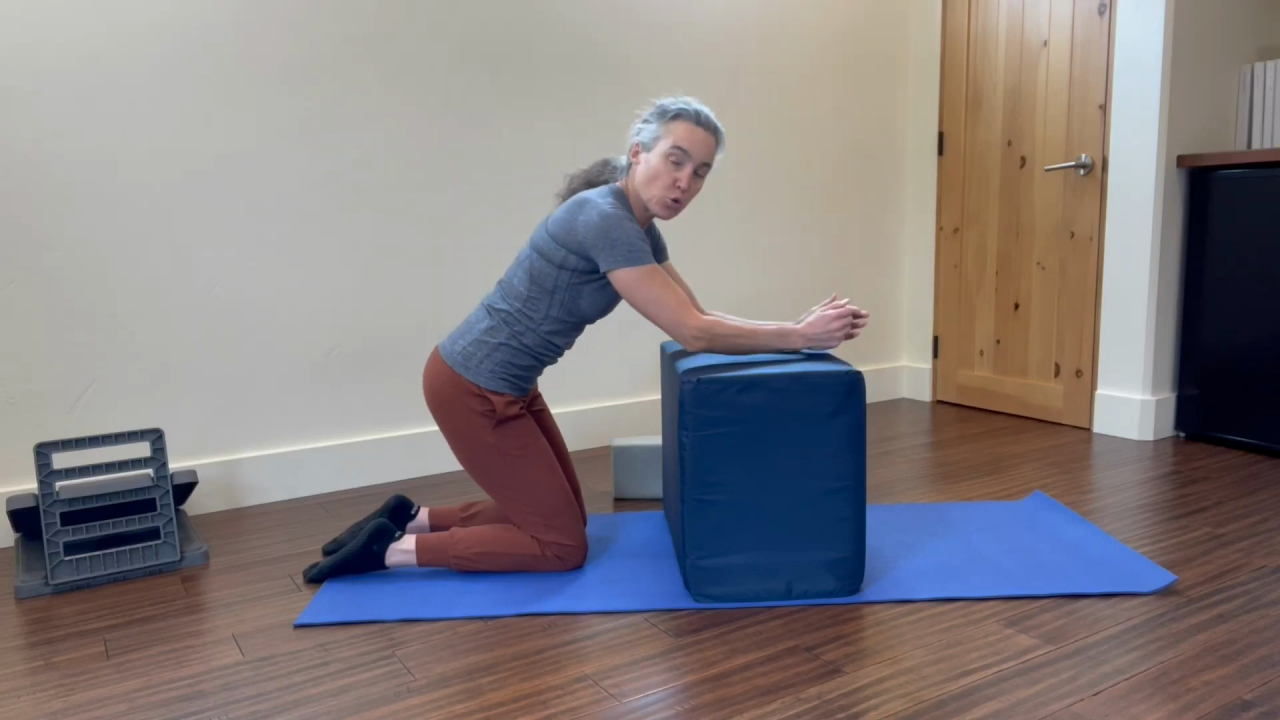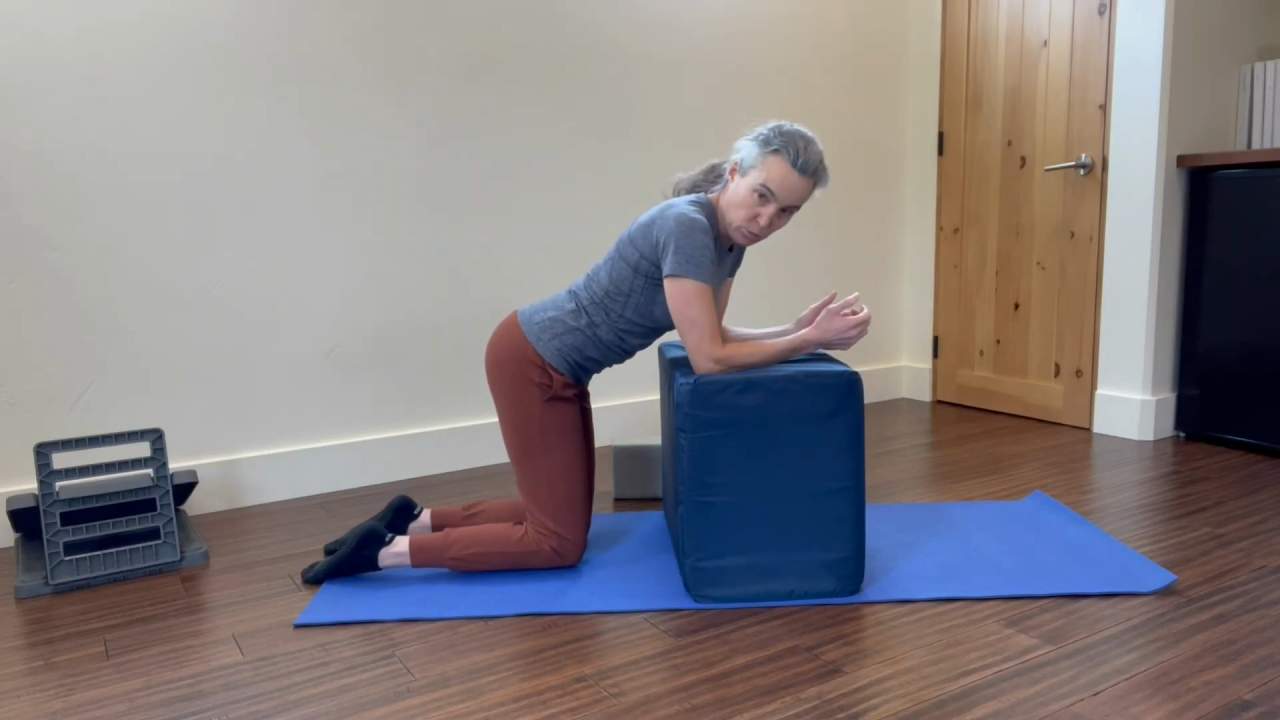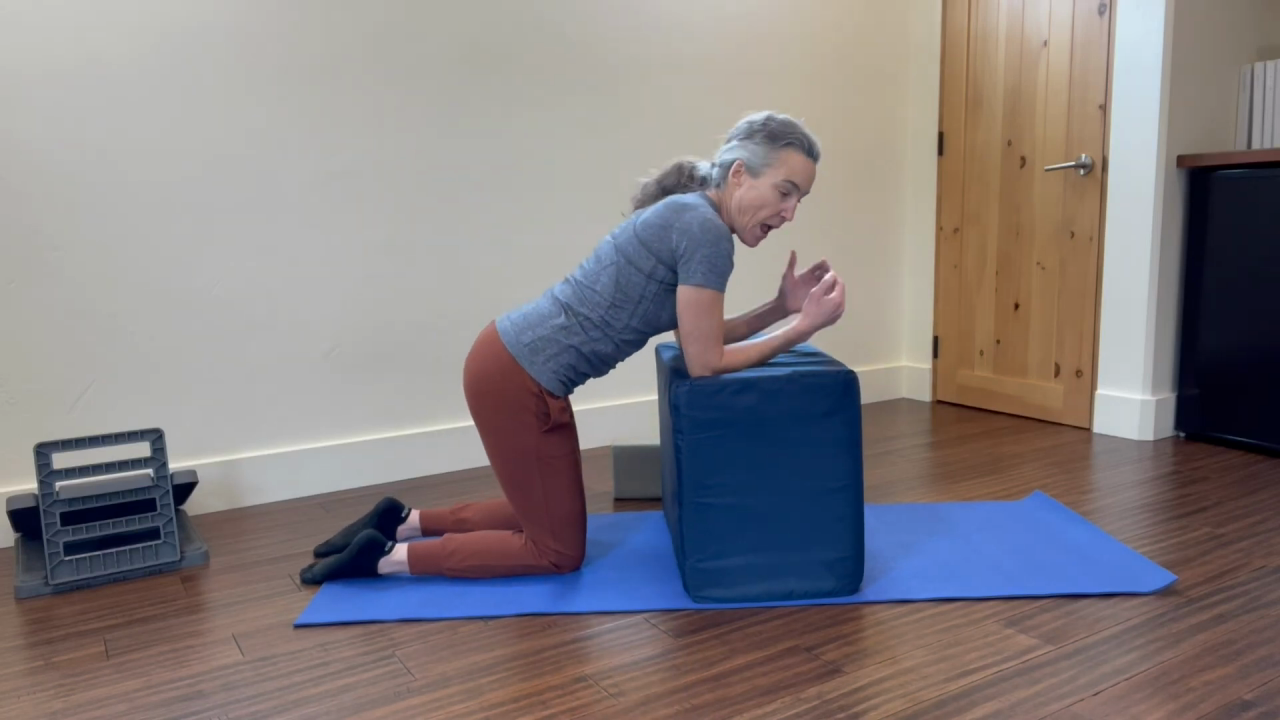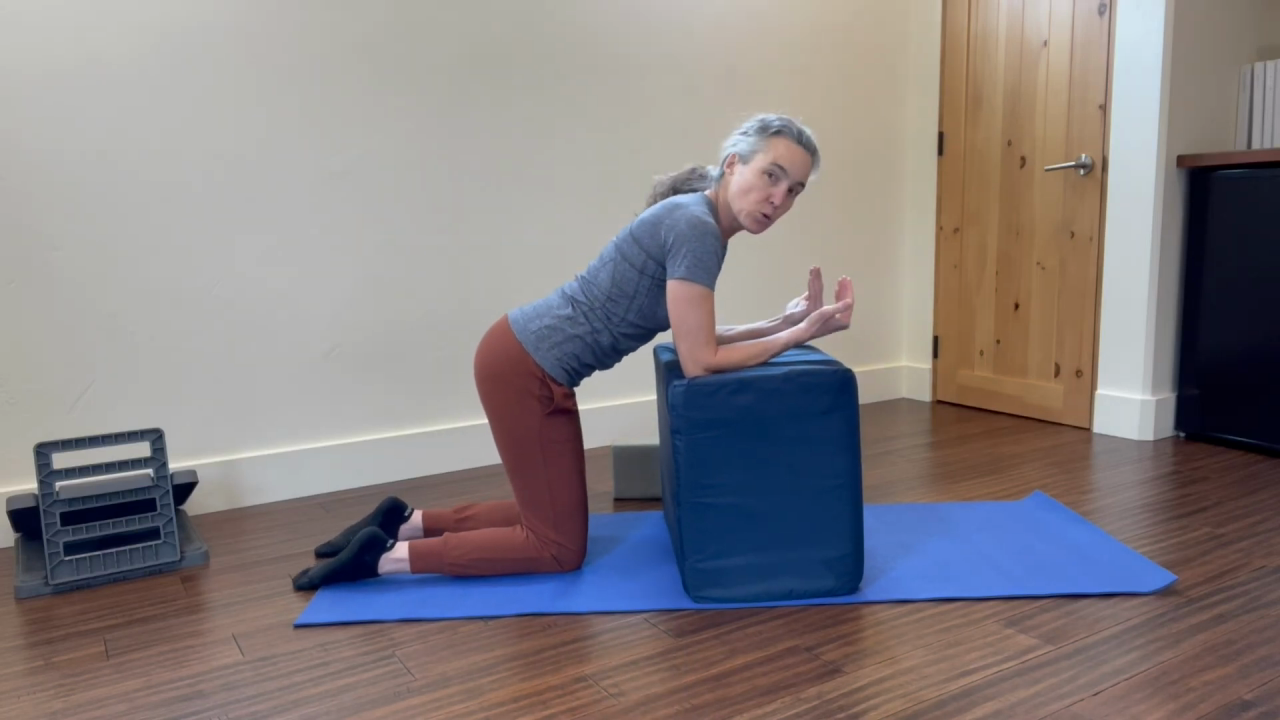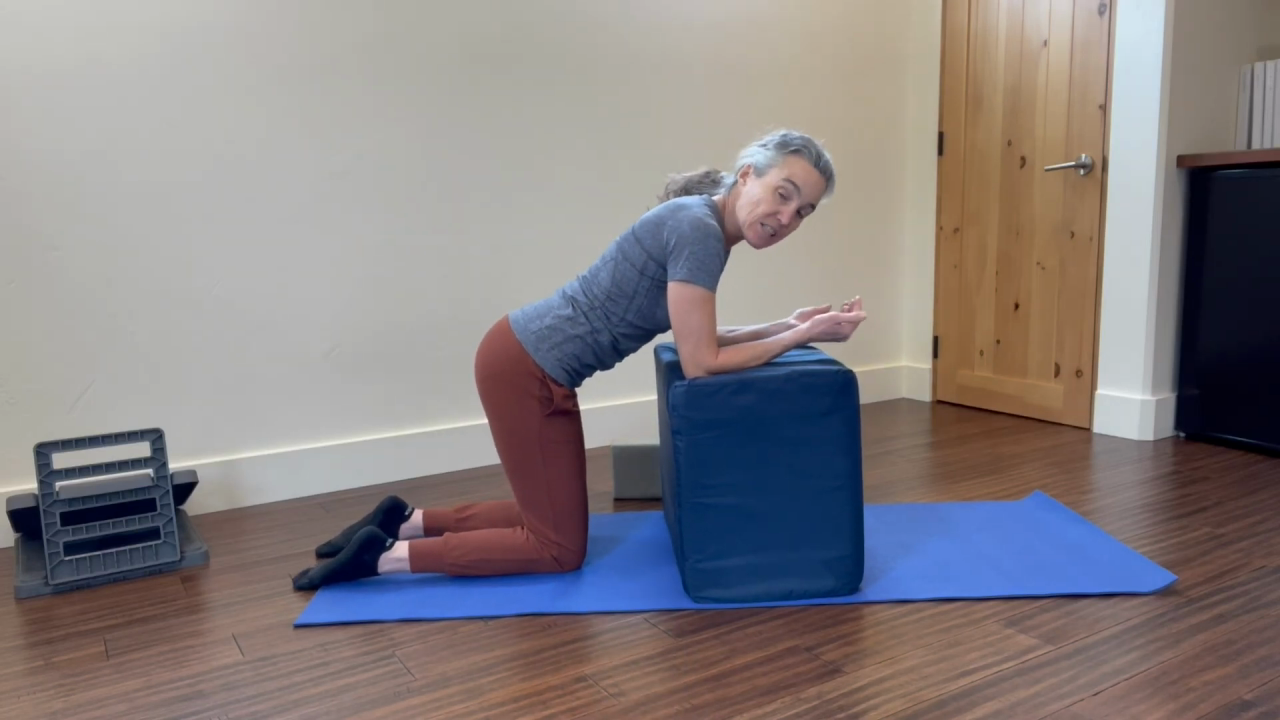
dt=1s
person 1, frame 1
left shoulder: (638, 230)
right shoulder: (603, 220)
left elbow: (697, 318)
right elbow: (694, 335)
left wrist: (796, 327)
right wrist: (798, 338)
left hip: (503, 384)
right hip: (471, 389)
left knee: (555, 515)
right knee: (562, 545)
left ankle: (411, 518)
right ankle: (392, 549)
person 1, frame 2
left shoulder: (731, 238)
right shoulder: (687, 227)
left elbow: (710, 335)
right elbow: (708, 360)
left wrist: (797, 330)
right wrist: (810, 341)
left hip: (556, 365)
right hip: (531, 361)
left knee: (560, 517)
right knee: (558, 542)
left ankle: (413, 518)
right ankle: (384, 549)
person 1, frame 3
left shoulder: (686, 216)
right shoulder: (705, 231)
left elbow: (698, 339)
right elbow: (706, 365)
left wrist: (780, 310)
right wrist: (802, 328)
left hip: (511, 362)
right hip: (518, 381)
left knee: (546, 515)
right knee: (558, 551)
left ankle: (402, 522)
right ankle: (383, 557)
person 1, frame 4
left shoulder: (700, 223)
right shoulder: (695, 227)
left elbow: (695, 337)
right elbow: (699, 363)
left wrist: (783, 323)
right wrist: (799, 336)
left hip: (526, 359)
right hip: (524, 369)
left knee: (550, 520)
right knee: (559, 549)
left ankle: (402, 523)
right ankle: (383, 558)
person 1, frame 5
left shoulder: (706, 225)
right shoulder: (699, 229)
left elbow: (697, 341)
right elbow: (699, 364)
left wrist: (786, 326)
right wrist: (803, 337)
left hip: (527, 360)
right hip: (525, 369)
left knee: (550, 518)
right knee: (560, 548)
left ankle: (403, 521)
right ankle: (383, 556)
